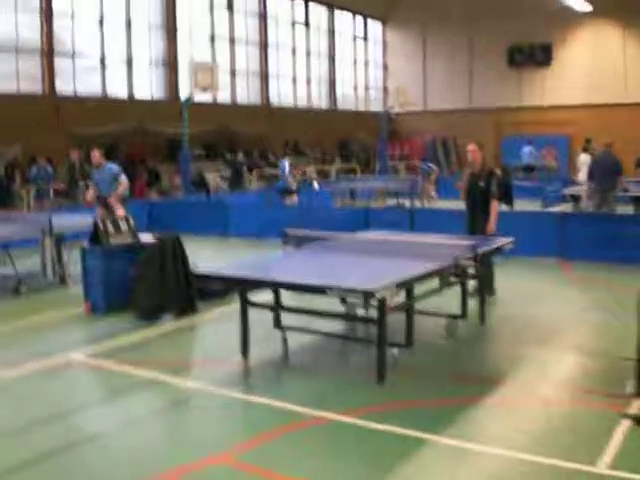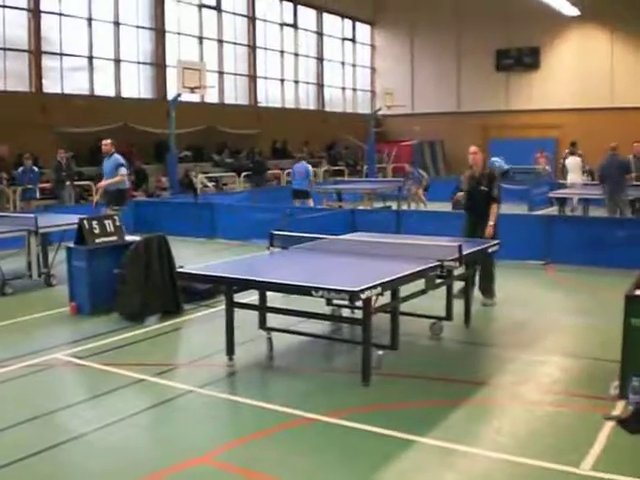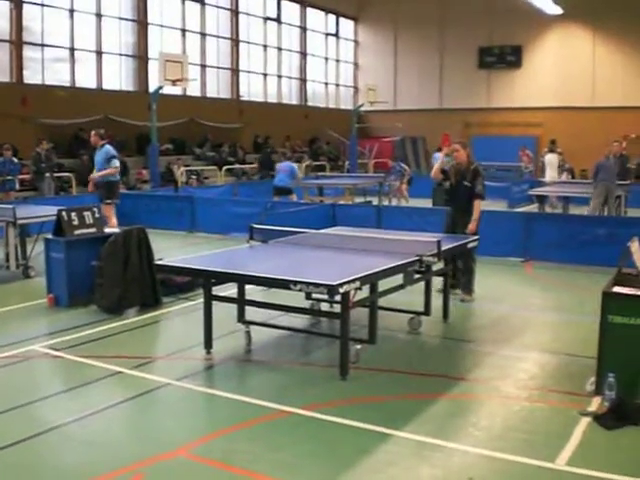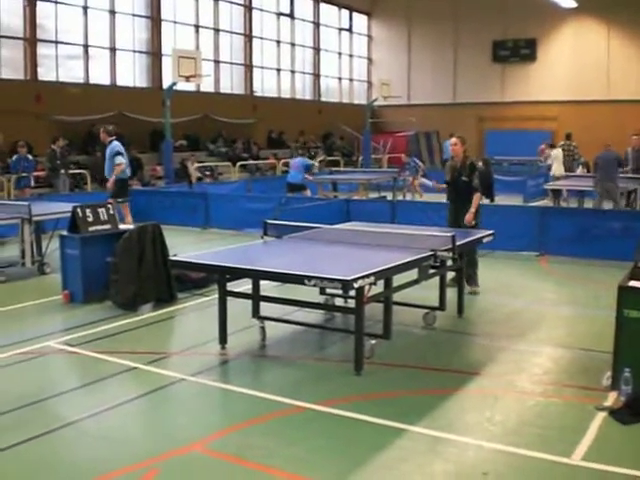
dt=0.7s
person 1, frame 1
left shoulder: (490, 173)
right shoulder: (468, 174)
left elbow: (494, 199)
left wrist: (492, 222)
right wrist: (463, 191)
left hip: (485, 219)
right hip: (472, 218)
left knee: (484, 254)
left ankle: (488, 290)
right ankle: (481, 284)
person 1, frame 2
left shoulder: (491, 176)
right shoulder: (466, 176)
left elbow: (495, 202)
left wrist: (491, 224)
right wrist: (460, 197)
left hip: (485, 222)
right hip: (471, 220)
left knee: (486, 258)
left ankle: (488, 294)
person 1, frame 3
left shoulder: (475, 171)
right shoulder: (453, 169)
left elbow: (478, 198)
right elbow: (434, 176)
left wrist: (474, 220)
right wrist: (443, 157)
left hip: (467, 217)
right hip: (453, 214)
left knee: (466, 254)
left ankle: (467, 290)
right ankle: (454, 282)
person 1, frame 4
left shoulder: (471, 165)
right shoulder: (449, 165)
left elbow: (477, 191)
left wrist: (471, 212)
left hip: (468, 209)
right hip: (454, 208)
left knee: (469, 247)
left ankle: (473, 282)
